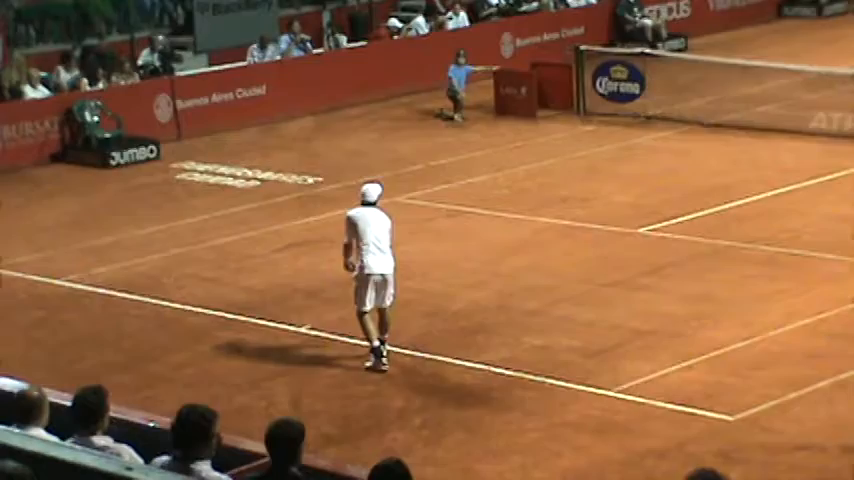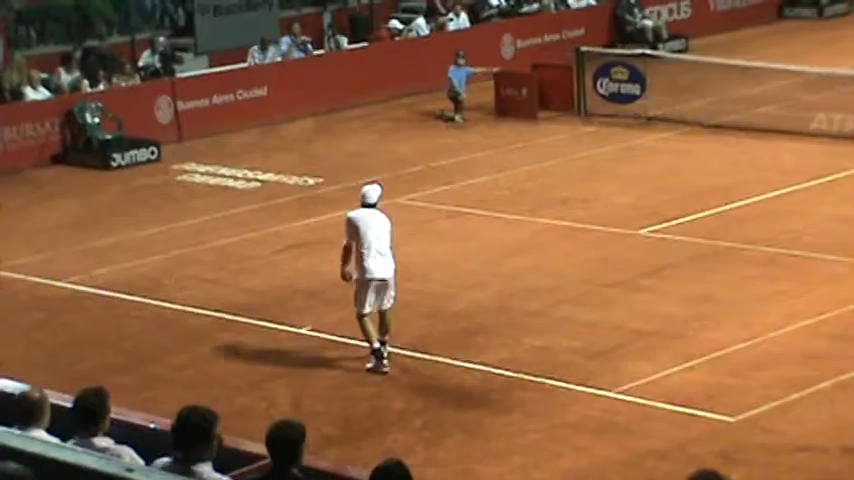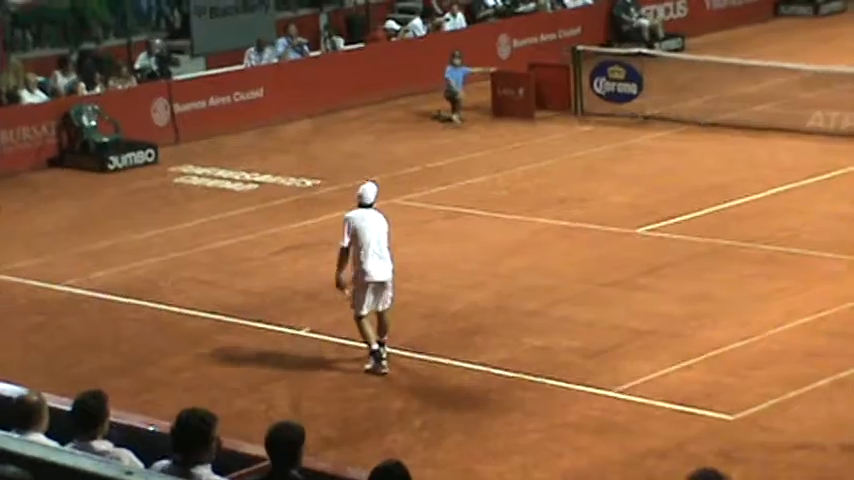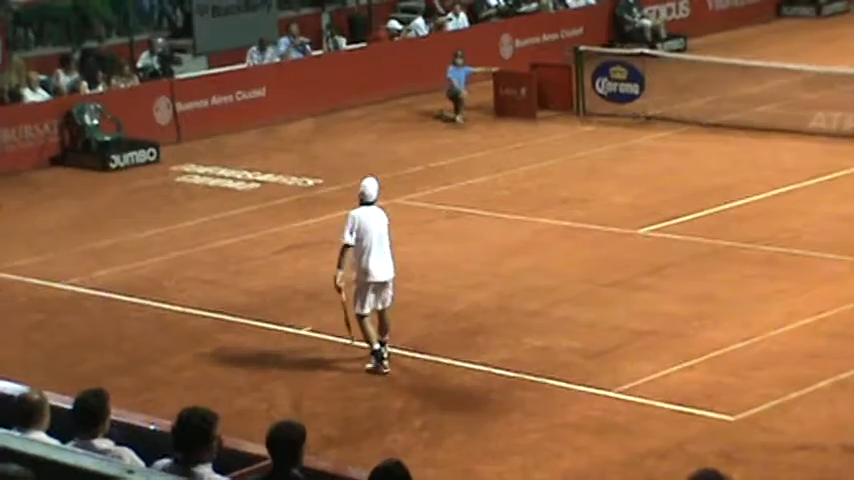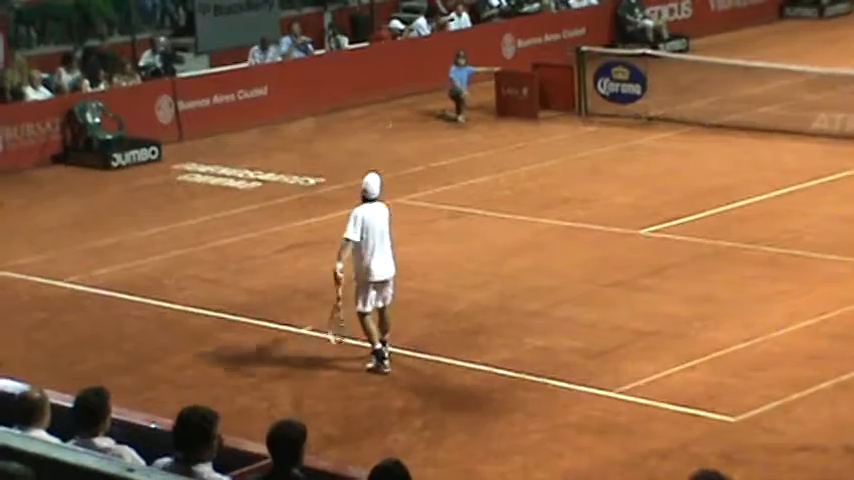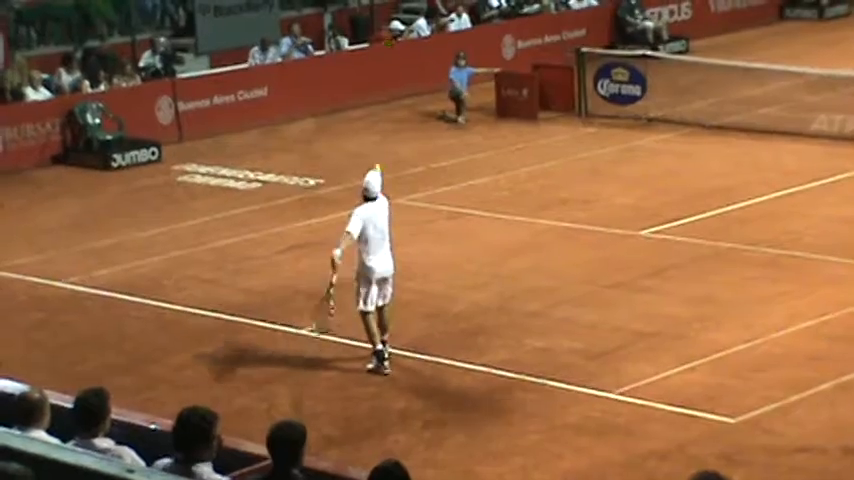
dt=0.1s
person 1, frame 1
left shoulder: (352, 215)
right shoulder: (384, 217)
left elbow: (349, 243)
left wrist: (347, 260)
left hip: (368, 269)
right hip: (387, 267)
left knee: (363, 313)
right knee: (383, 308)
left ankle: (378, 356)
right ankle: (382, 348)
person 1, frame 2
left shoulder: (353, 217)
right shoulder: (384, 219)
left elbow: (348, 246)
left wrist: (344, 268)
left hip: (369, 272)
right hip: (387, 270)
left knee: (362, 314)
right knee: (384, 310)
left ankle: (379, 358)
right ankle: (383, 350)
person 1, frame 3
left shoulder: (351, 217)
right shoulder: (381, 219)
left elbow: (345, 249)
left wrist: (339, 275)
left hip: (366, 274)
right hip: (385, 271)
left knee: (359, 316)
right knee: (382, 311)
left ankle: (378, 360)
right ankle: (382, 350)
person 1, frame 4
left shoulder: (355, 215)
right shoulder: (381, 214)
left elbow: (347, 246)
left wrist: (339, 273)
left hip: (368, 273)
right hip: (387, 270)
left knee: (362, 315)
right knee: (383, 310)
left ankle: (379, 359)
right ankle: (383, 349)
person 1, frame 5
left shoulder: (358, 213)
right shoulder: (383, 209)
left elbow: (349, 241)
left wrist: (339, 265)
left hip: (369, 272)
right hip: (388, 269)
left knee: (364, 313)
right knee: (383, 309)
left ankle: (380, 359)
right ankle: (384, 349)
person 1, frame 6
left shoulder: (360, 212)
right shoulder: (383, 203)
left elbow: (350, 234)
right elbow: (379, 193)
left wrist: (337, 252)
right wrist: (378, 174)
left hip: (369, 269)
right hip: (387, 266)
left knee: (367, 313)
right knee: (382, 308)
left ankle: (381, 359)
right ankle: (384, 349)
